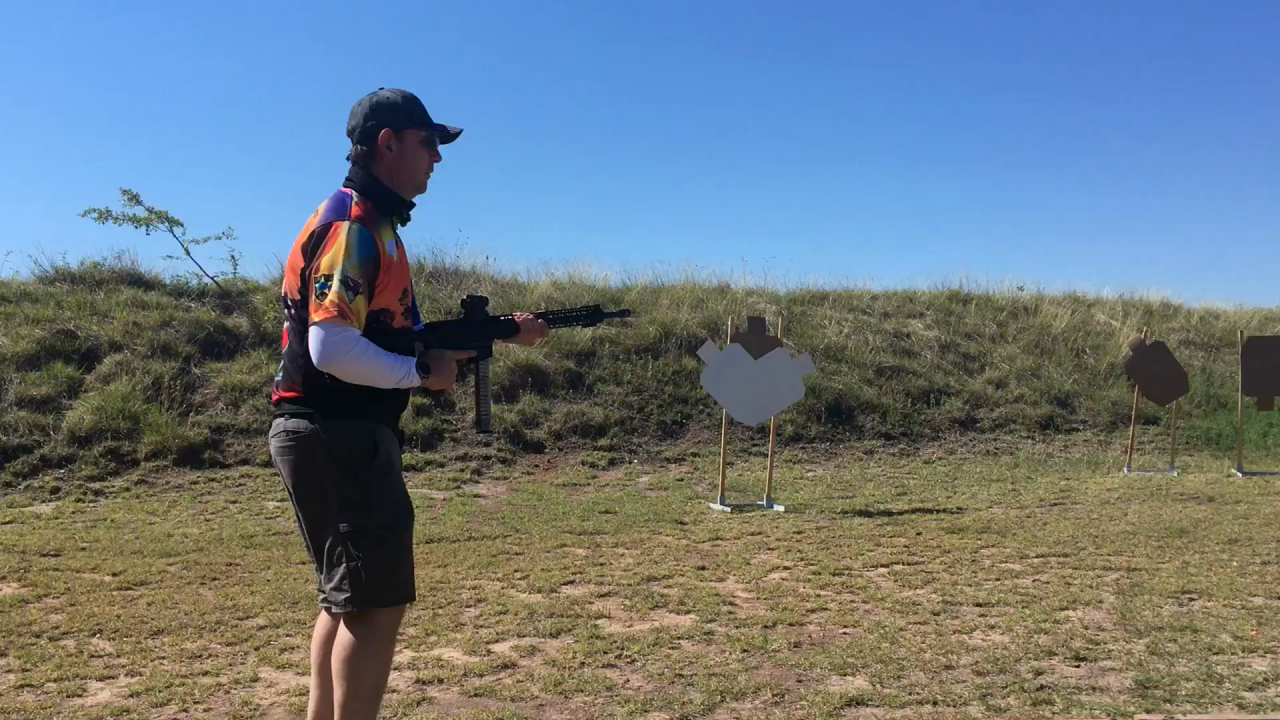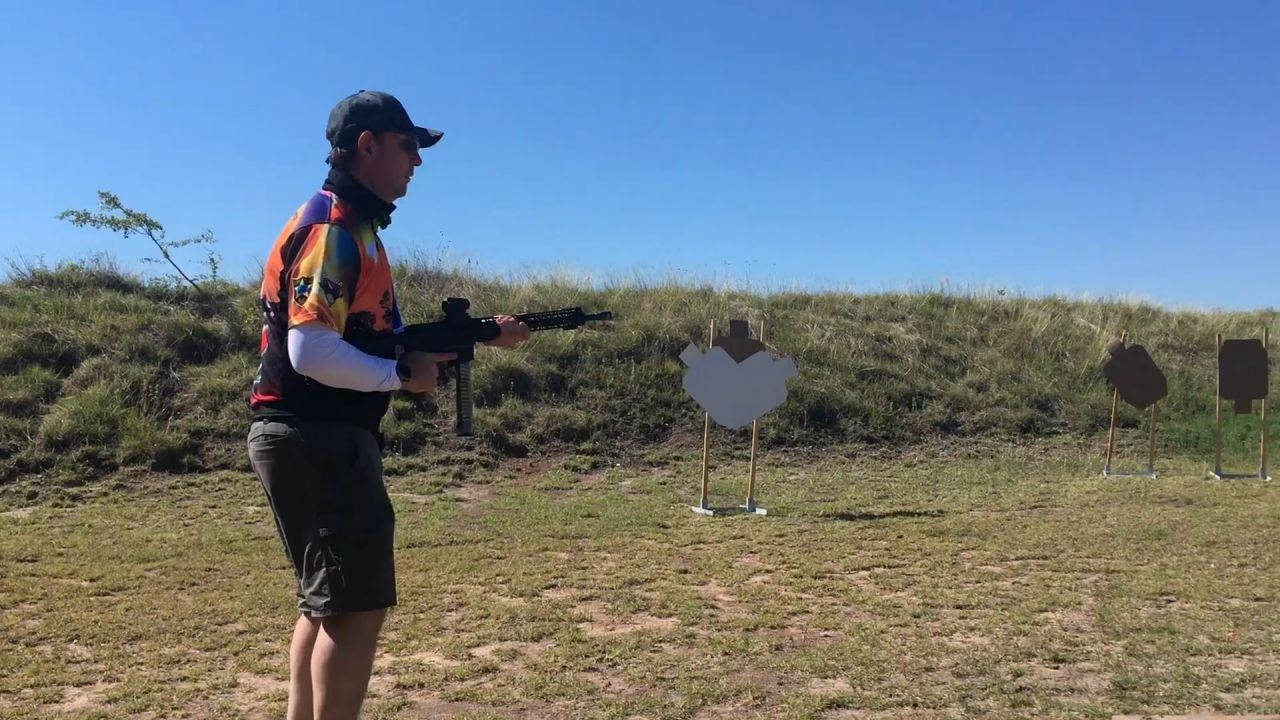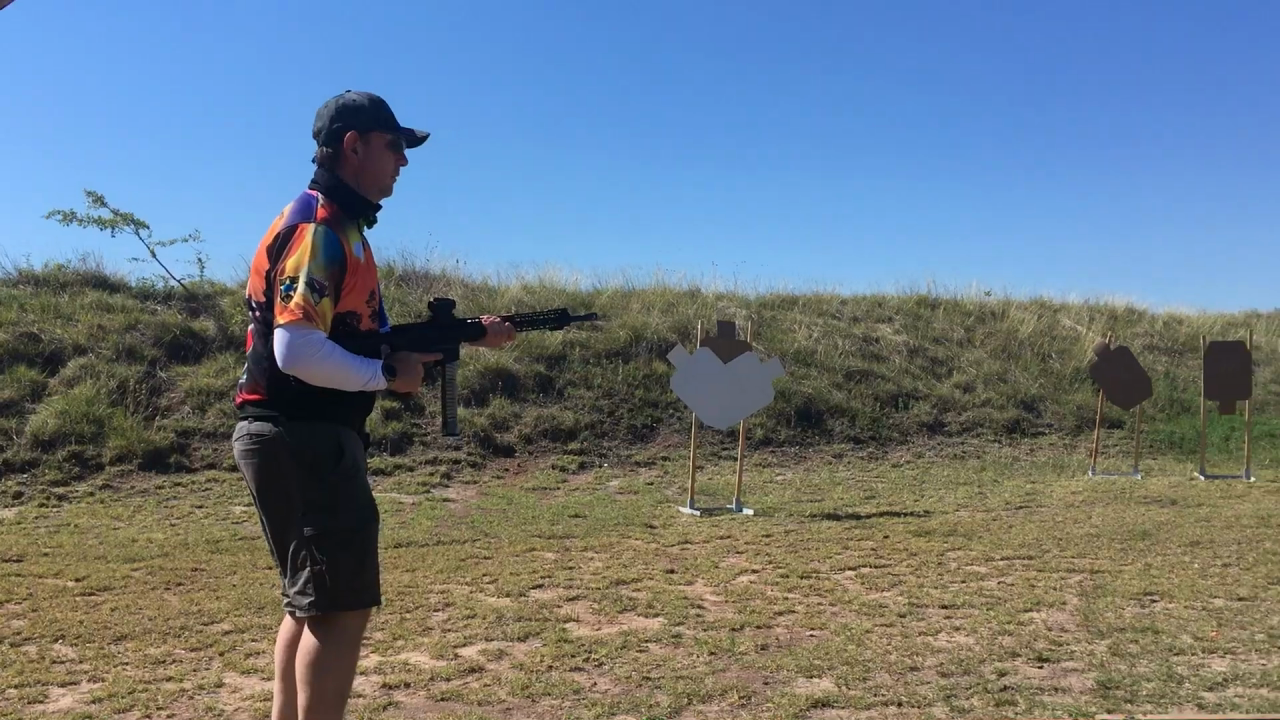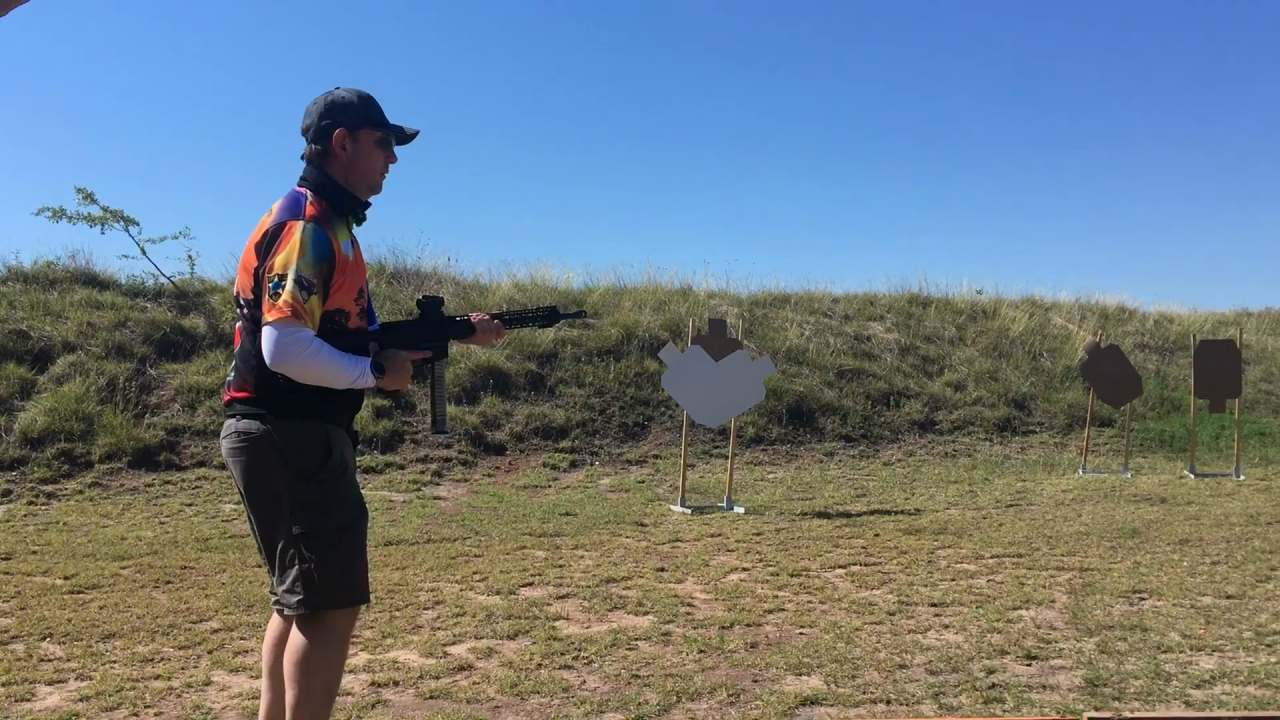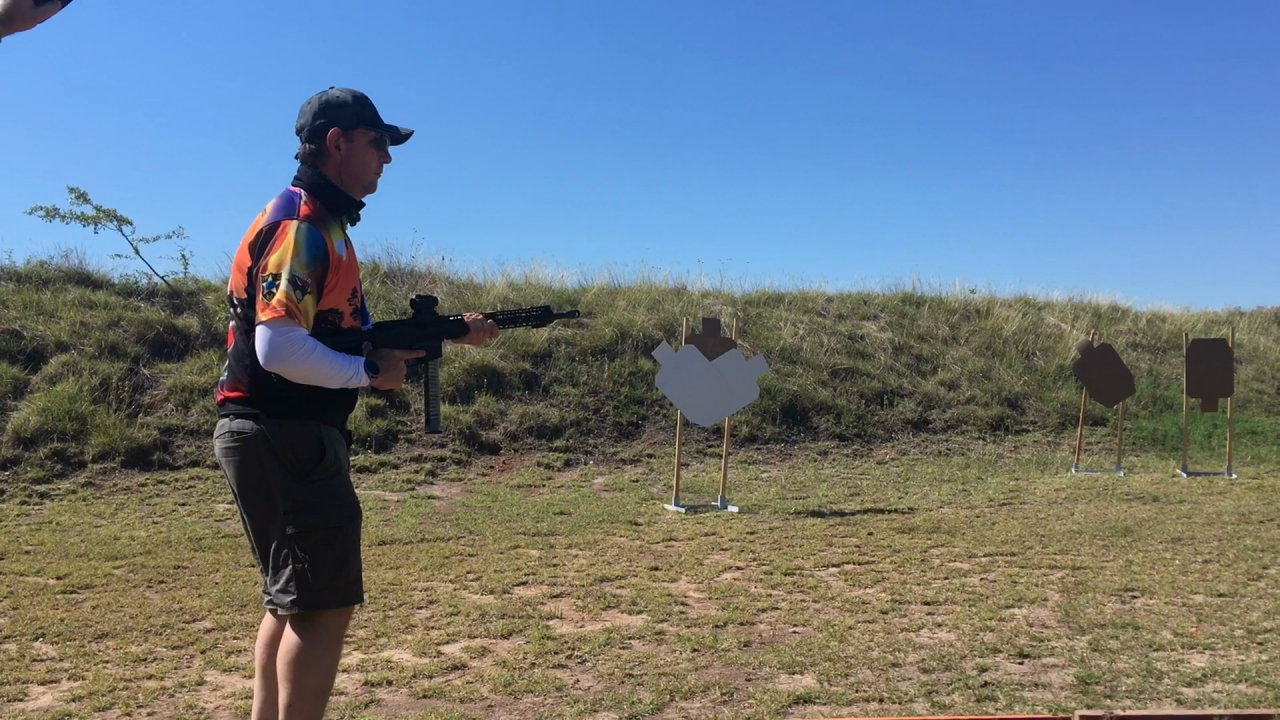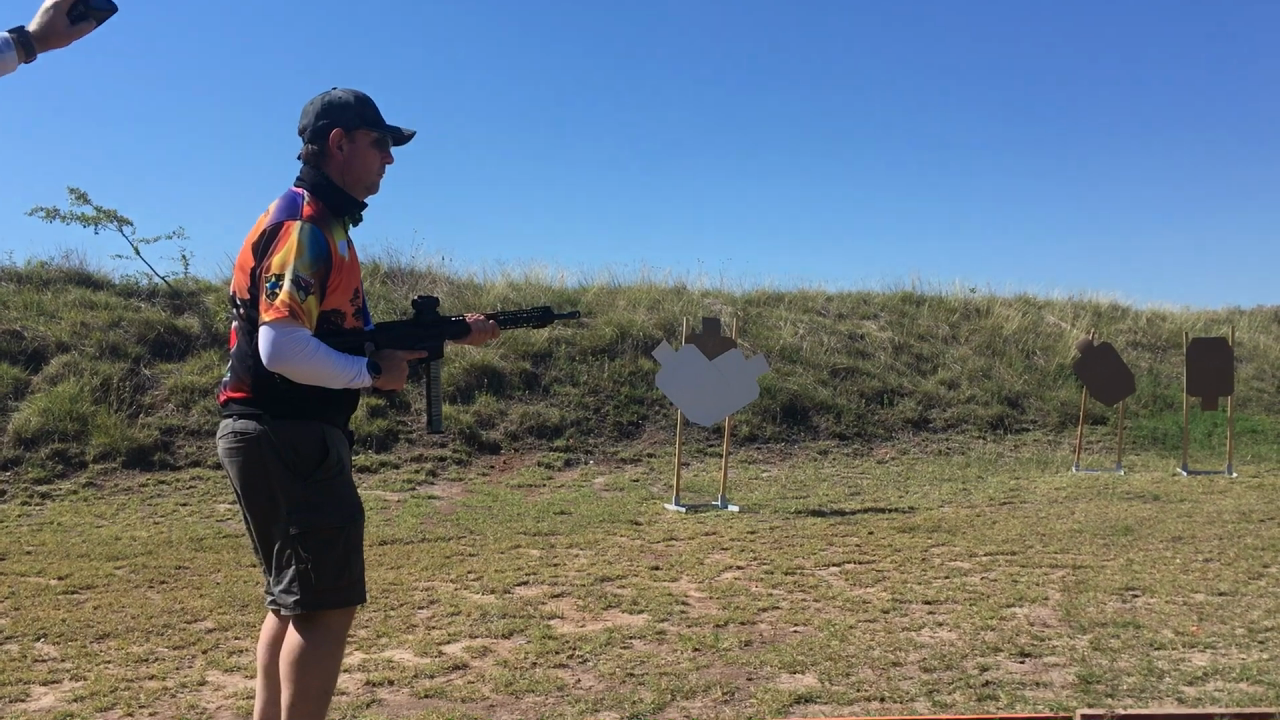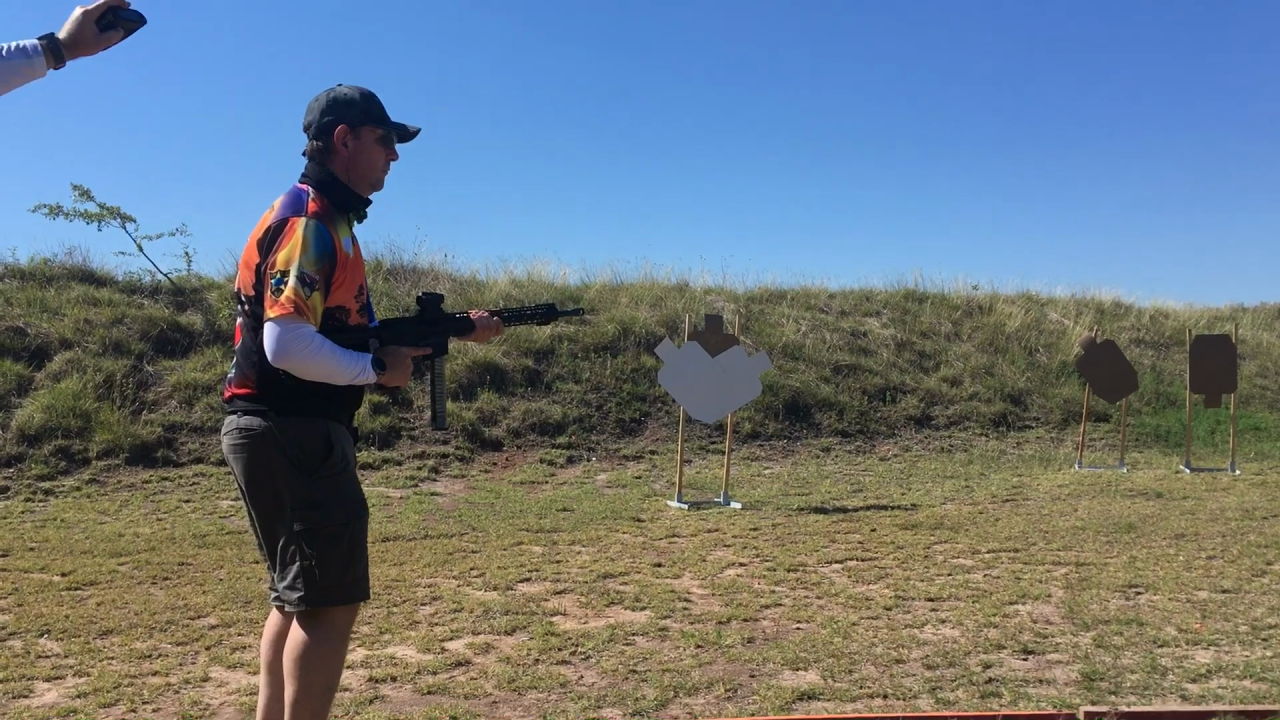
dt=0.3s
person 1, frame 1
left shoulder: (374, 224)
right shoulder: (350, 223)
left elbow: (397, 334)
right elbow: (331, 349)
left wrist: (499, 332)
right wrist: (423, 372)
left hip: (340, 437)
right hip: (338, 437)
left knee: (346, 598)
right knee: (378, 602)
person 1, frame 2
left shoulder: (355, 227)
right shoulder: (331, 227)
left elbow: (379, 338)
right elbow: (312, 353)
left wrist: (482, 335)
right wrist: (404, 376)
left hip: (316, 441)
right hip: (317, 441)
left knee: (327, 602)
right knee: (358, 606)
person 1, frame 3
left shoulder: (341, 228)
right shoulder: (316, 226)
left elbow: (369, 337)
right elbow: (298, 352)
left wrist: (467, 336)
right wrist: (388, 376)
left hip: (303, 440)
right hip: (303, 441)
left knee: (311, 602)
right knee: (343, 606)
person 1, frame 4
left shoulder: (329, 224)
right shoulder: (305, 224)
left elbow: (355, 335)
right elbow: (285, 349)
left wrist: (458, 332)
right wrist: (377, 373)
left hip: (289, 438)
right hip: (291, 438)
left knee: (300, 600)
right knee: (330, 604)
person 1, frame 5
left shoulder: (324, 225)
right shoulder: (299, 223)
left elbow: (348, 335)
right elbow: (278, 349)
left wrist: (449, 333)
right wrist: (370, 373)
left hip: (284, 438)
right hip: (284, 440)
left knee: (292, 599)
right knee: (324, 604)
person 1, frame 6
left shoulder: (326, 225)
right shoulder: (302, 225)
left elbow: (350, 336)
right elbow: (282, 350)
left wrist: (452, 334)
right wrist: (374, 374)
left hip: (282, 439)
right hip: (288, 439)
left knee: (294, 599)
right knee: (327, 604)
person 1, frame 7
left shoulder: (330, 222)
right shoulder: (307, 222)
left elbow: (353, 332)
right elbow: (287, 345)
left wrist: (453, 331)
right wrist: (378, 370)
left hip: (286, 436)
right hip: (291, 436)
left knee: (298, 597)
right knee: (330, 601)
